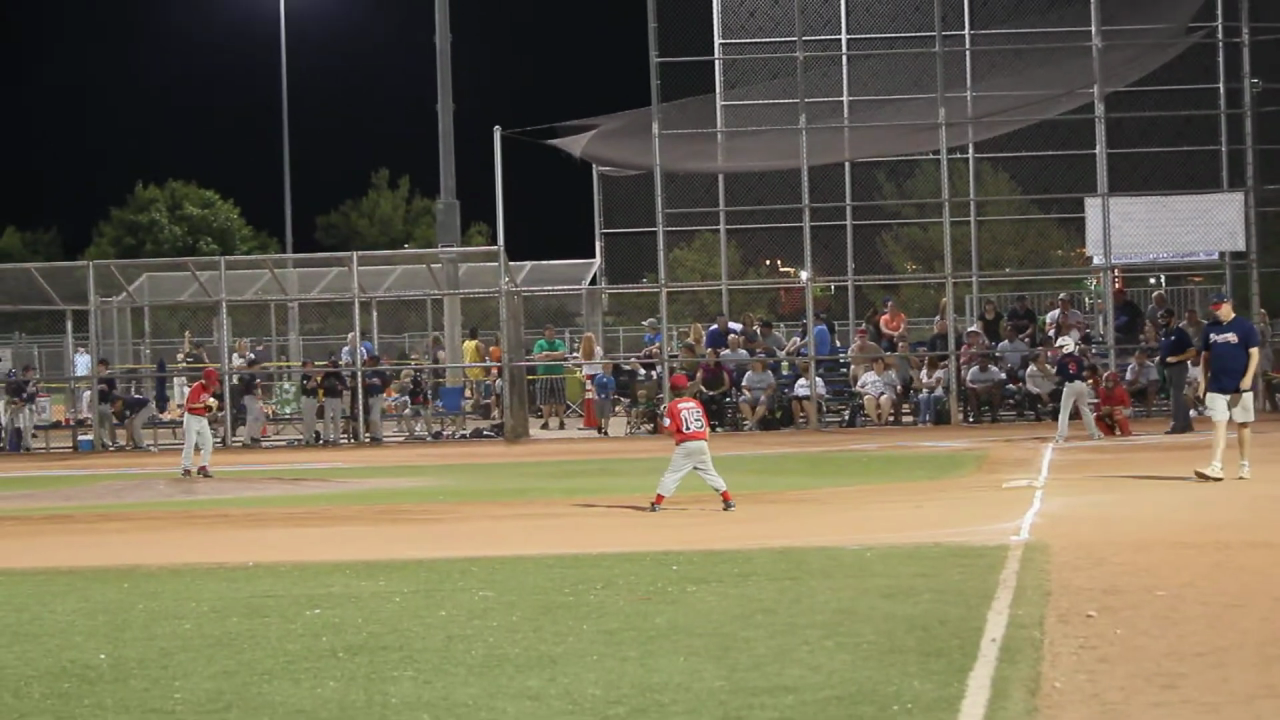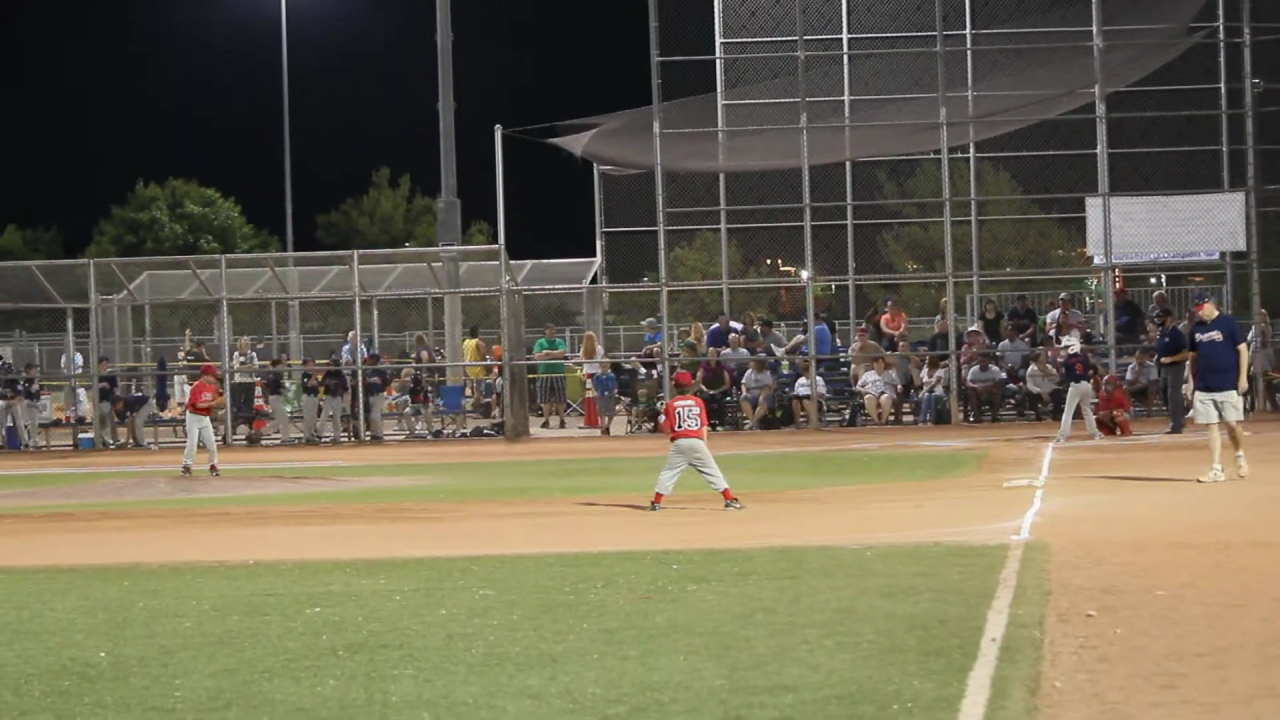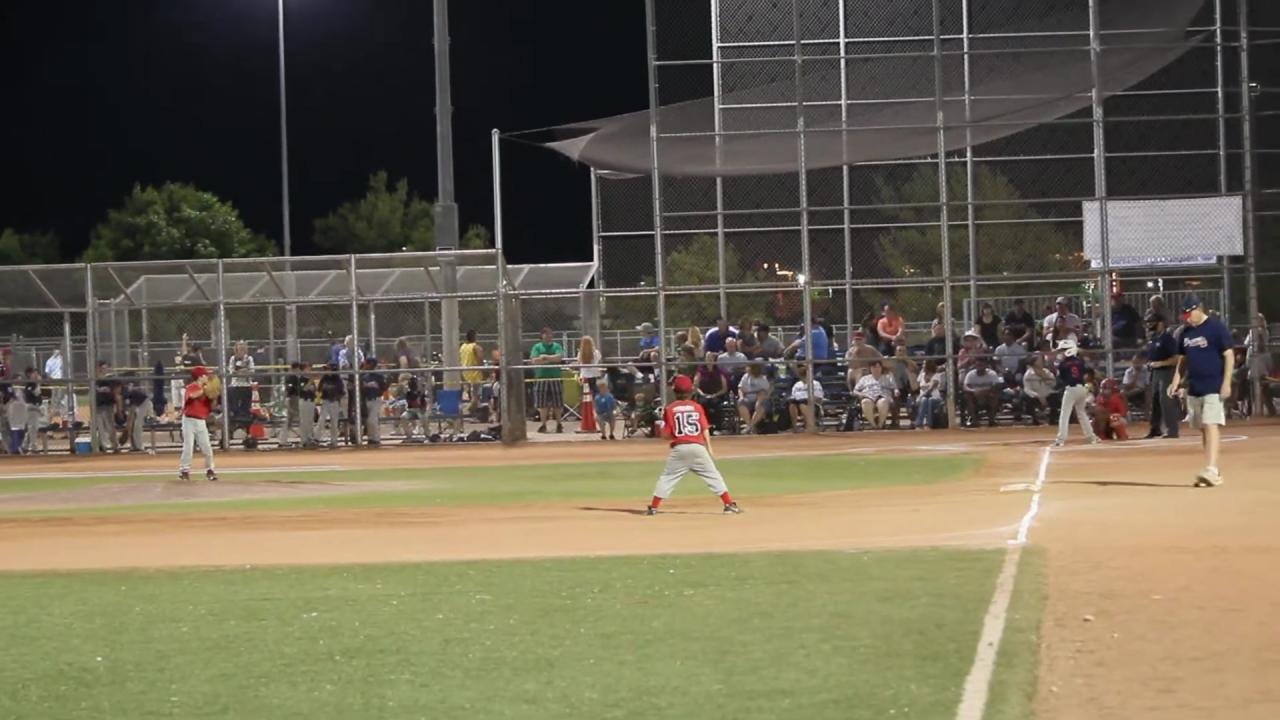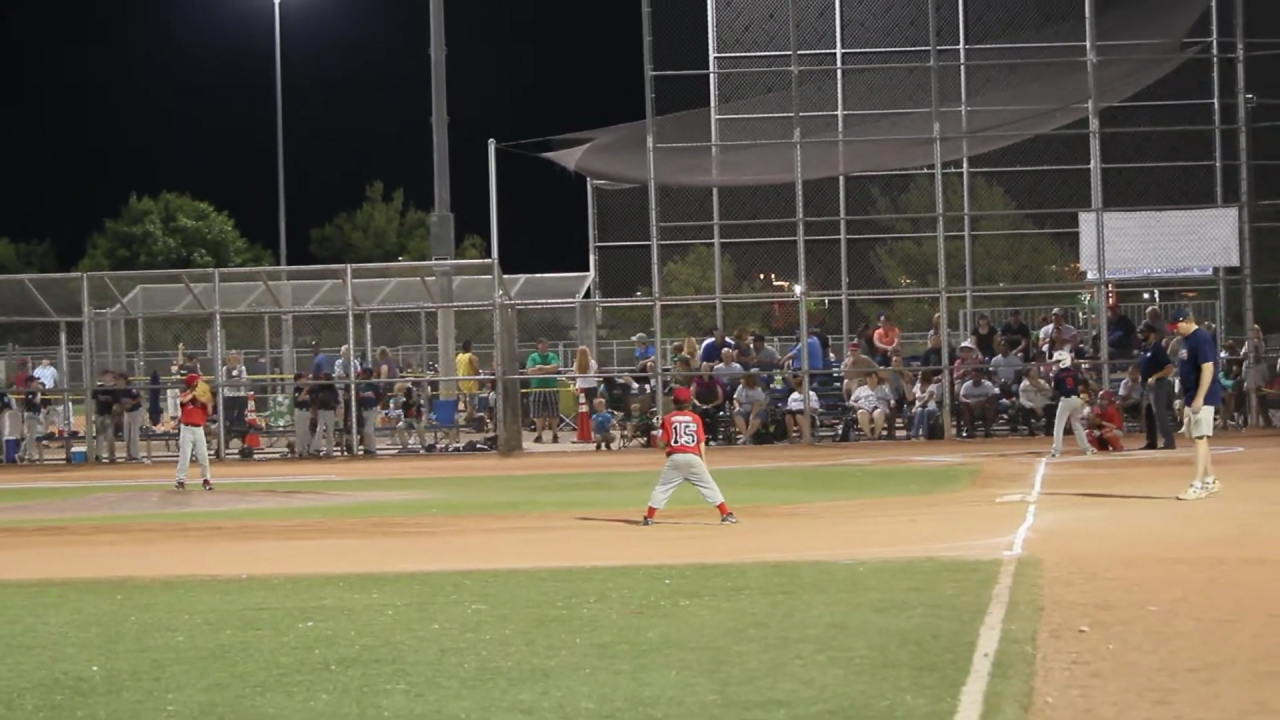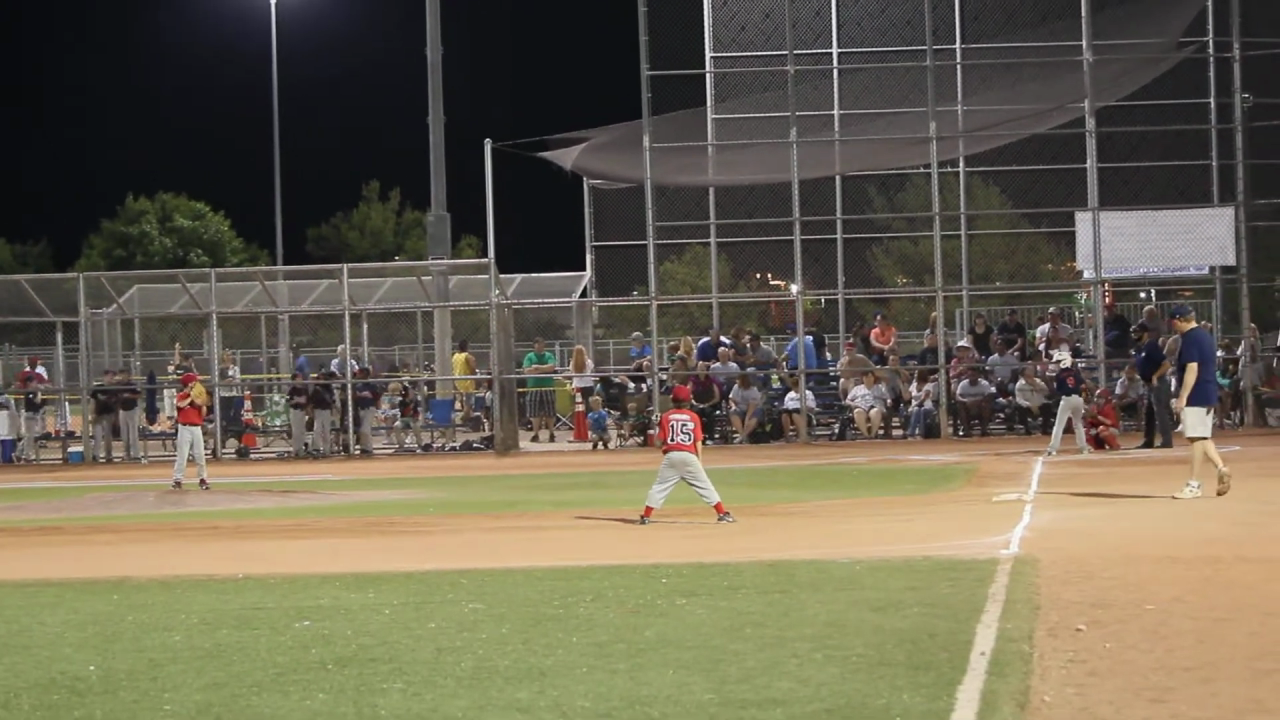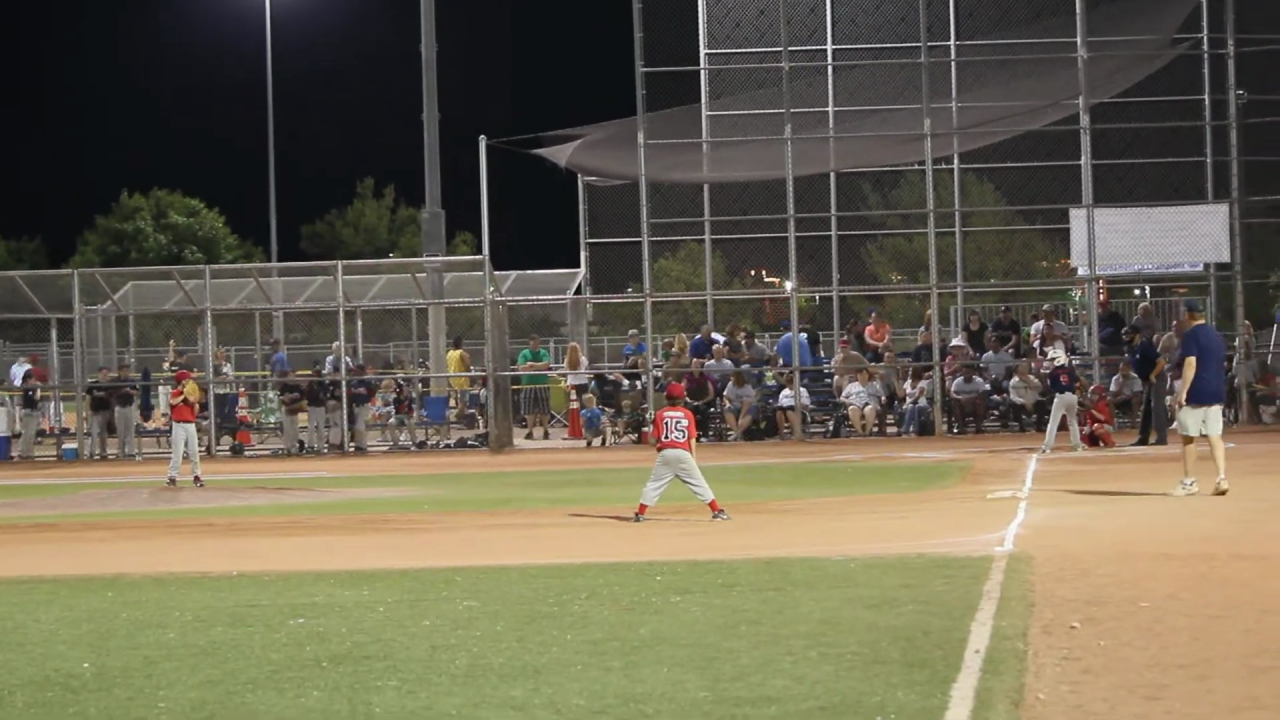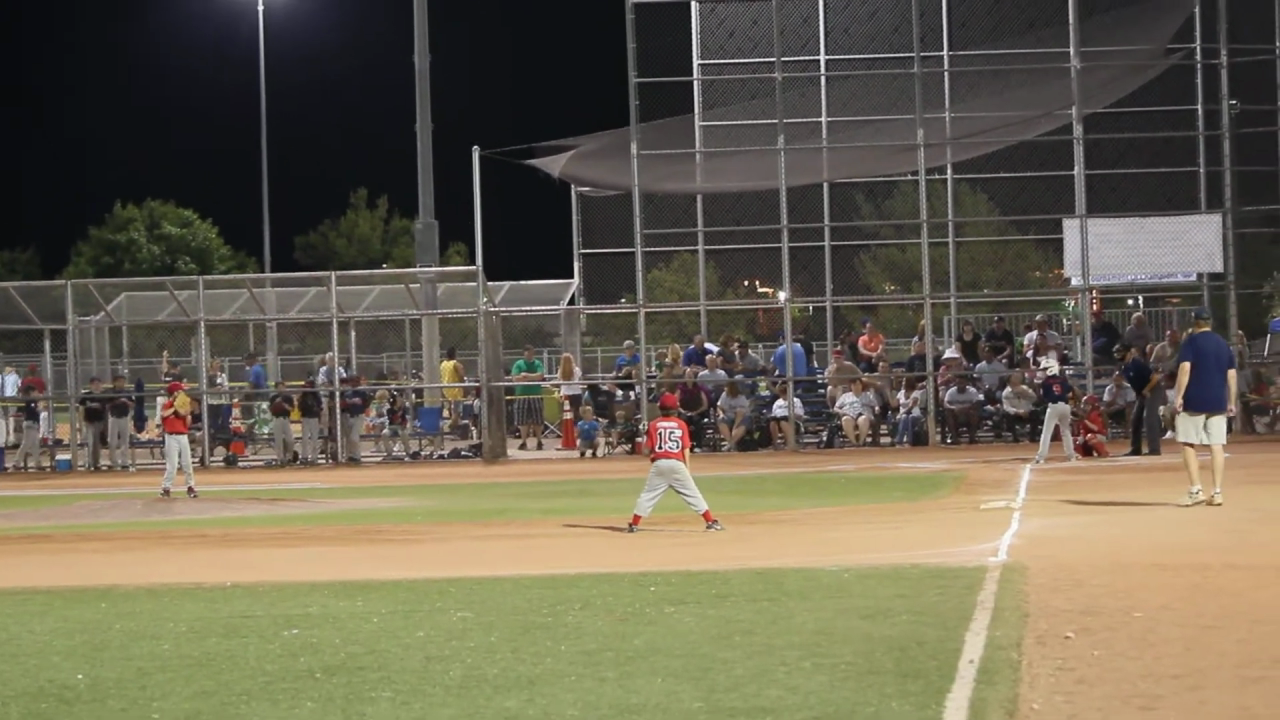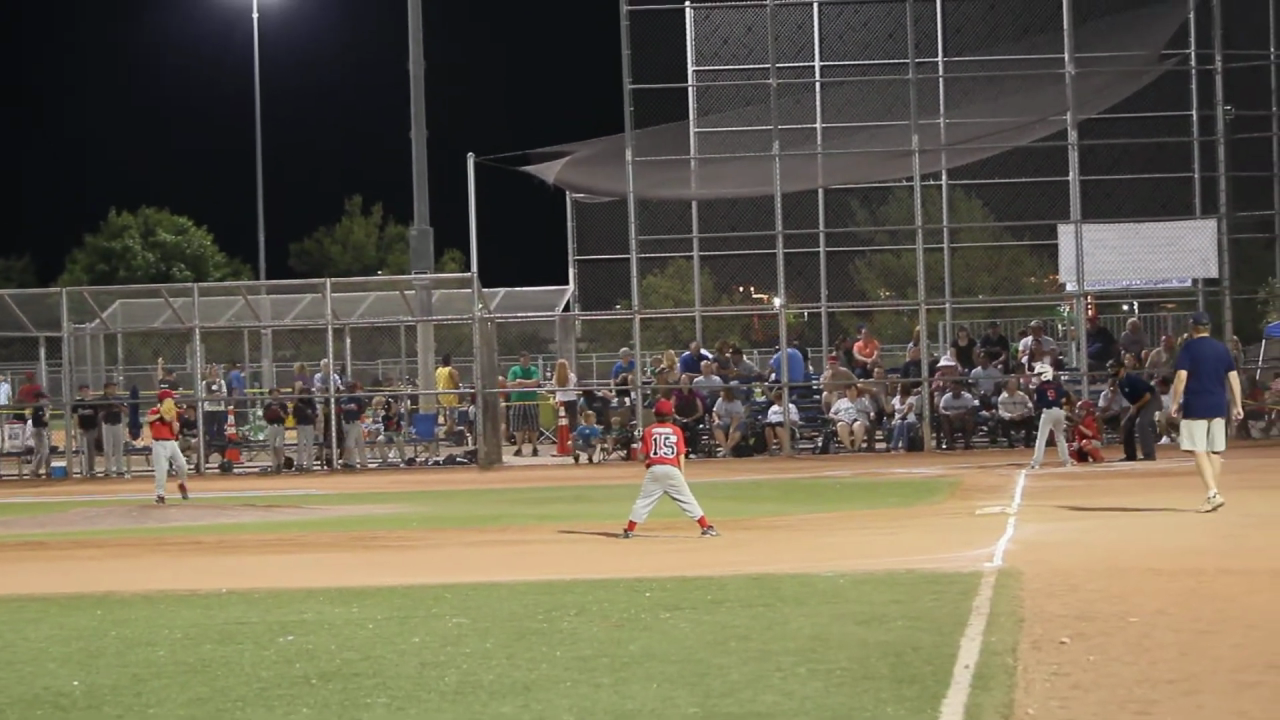
dt=0.3s
person 1, frame 1
left shoulder: (1245, 326)
right shoulder: (1210, 328)
left elbow: (1254, 354)
right elbow: (1206, 356)
left wrist: (1248, 377)
right wrist: (1203, 381)
left hip: (1239, 386)
right hip: (1216, 387)
left knee: (1243, 425)
right knee: (1219, 425)
left ankle: (1244, 465)
right ankle: (1216, 467)
person 1, frame 2
left shoulder: (1229, 323)
right shoulder: (1196, 328)
left elbow: (1243, 350)
right elbow: (1193, 357)
left wrist: (1243, 377)
right wrist: (1192, 382)
left hip: (1228, 384)
right hip: (1204, 387)
left knee: (1232, 423)
right knee: (1212, 426)
left ankle: (1240, 455)
right ankle: (1217, 469)
person 1, frame 3
left shoulder: (1217, 327)
right shoulder: (1186, 332)
left elbow: (1229, 356)
right elbow: (1183, 360)
left wrist: (1226, 384)
right wrist: (1176, 382)
left hip: (1214, 388)
right hip: (1195, 389)
left knee: (1211, 425)
right knee: (1204, 430)
left ankle: (1211, 471)
right ankle: (1212, 474)
person 1, frame 4
left shoulder: (1201, 339)
right shoulder: (1189, 340)
left elbow: (1208, 369)
left wrist: (1199, 398)
right wrist: (1189, 398)
left hip: (1203, 397)
right hip: (1194, 397)
left knee: (1200, 438)
right knee: (1199, 439)
left ankle: (1197, 486)
right ankle: (1210, 481)
person 1, frame 5
left shoulder: (1190, 338)
right shoulder: (1203, 335)
left elbow: (1192, 370)
left wrist: (1182, 397)
left hip: (1195, 395)
right hip: (1206, 394)
left knee: (1196, 439)
right knee: (1203, 438)
left ankle: (1194, 485)
right ankle: (1221, 468)
person 1, frame 6
left shoulder: (1191, 334)
right shoulder: (1216, 335)
left elbow: (1190, 364)
right elbow: (1220, 364)
left wrist: (1182, 392)
left hip: (1196, 393)
right hip: (1217, 392)
left knee: (1189, 437)
right knee: (1215, 436)
left ankle: (1189, 482)
right ankle: (1221, 479)
person 1, frame 7
left shoulder: (1191, 341)
right shoulder: (1223, 343)
left elbow: (1185, 369)
right elbow: (1232, 375)
left wrist: (1179, 396)
right wrist: (1232, 402)
left hip: (1194, 400)
right hip: (1218, 401)
left knee: (1188, 444)
right knee: (1216, 446)
left ankle: (1196, 490)
right ankle: (1217, 492)
person 1, frame 8
left shoulder: (1188, 347)
right shoulder: (1222, 348)
left elbow: (1181, 377)
right elbow: (1234, 377)
left wrist: (1175, 402)
right wrist: (1237, 404)
left hip: (1195, 406)
right hip: (1218, 406)
left knee: (1199, 452)
right knee: (1215, 452)
left ankle: (1213, 494)
right ankle: (1213, 495)
